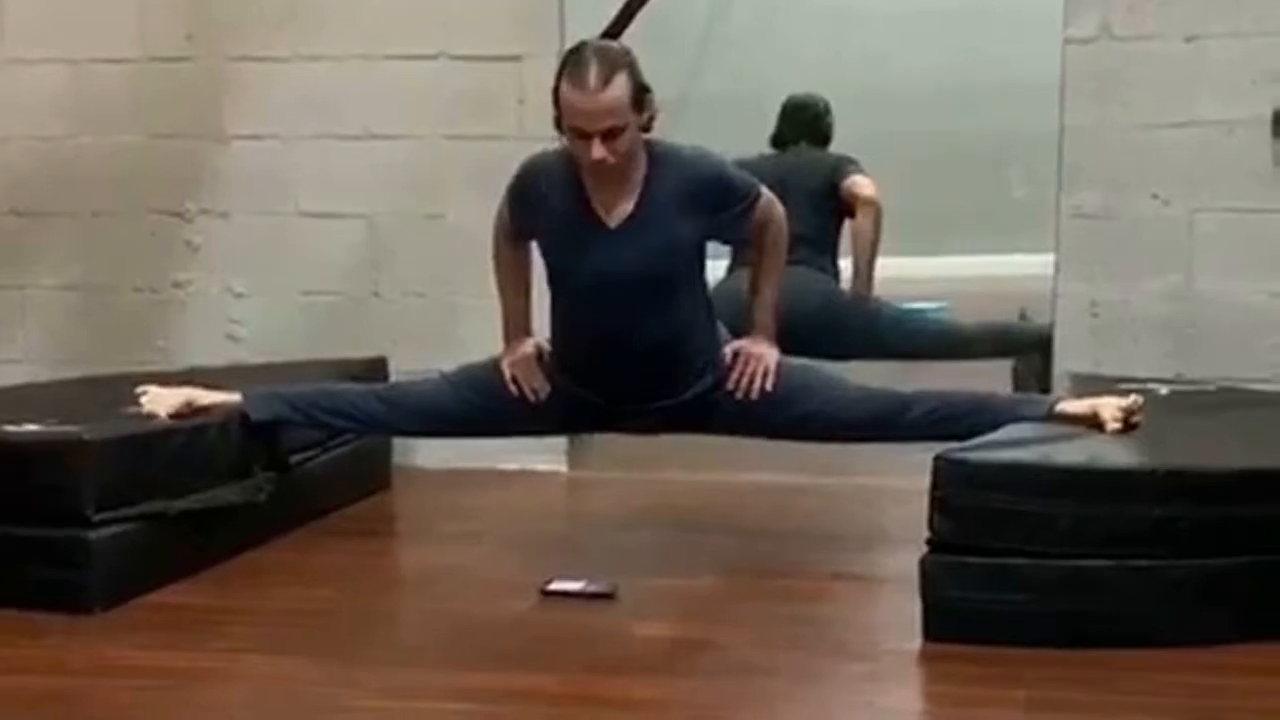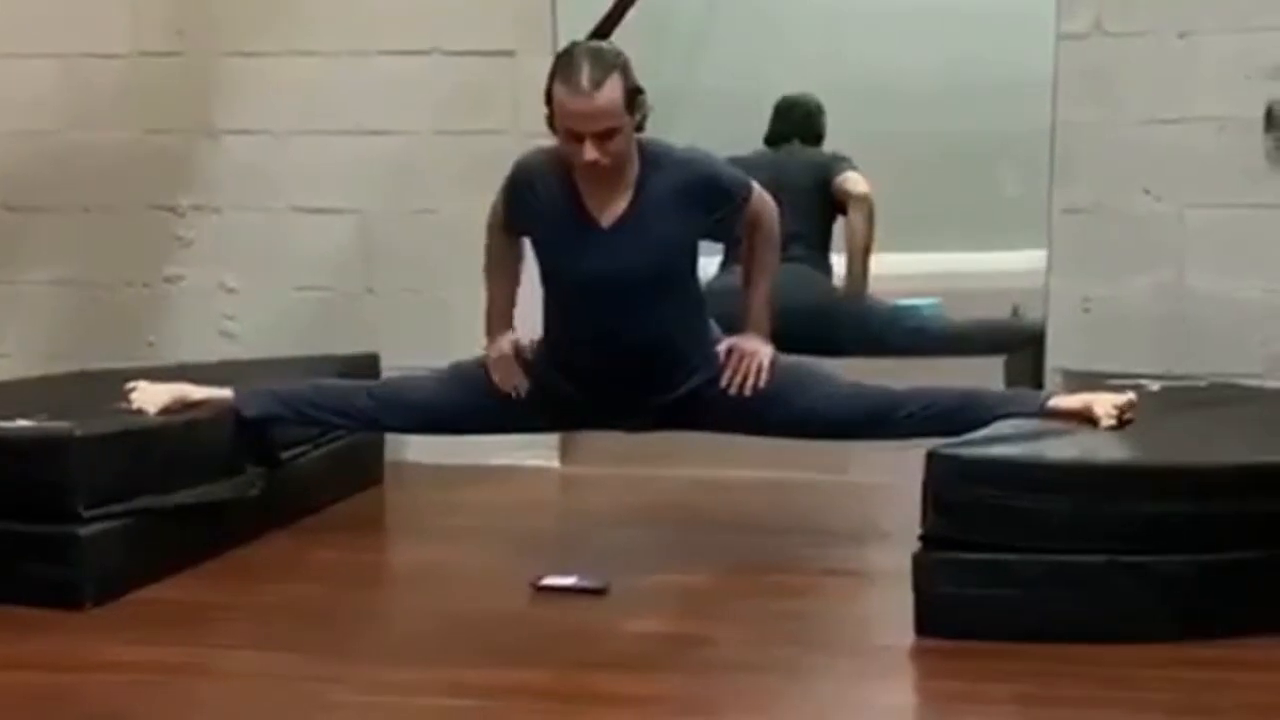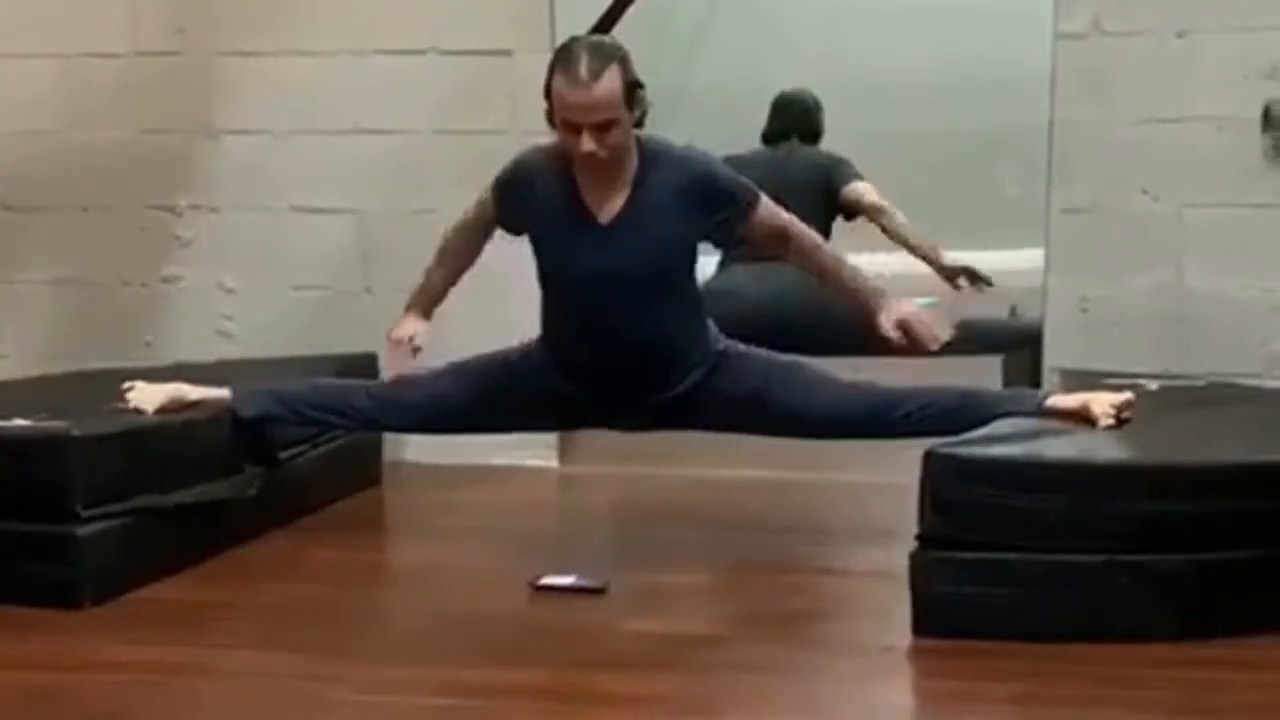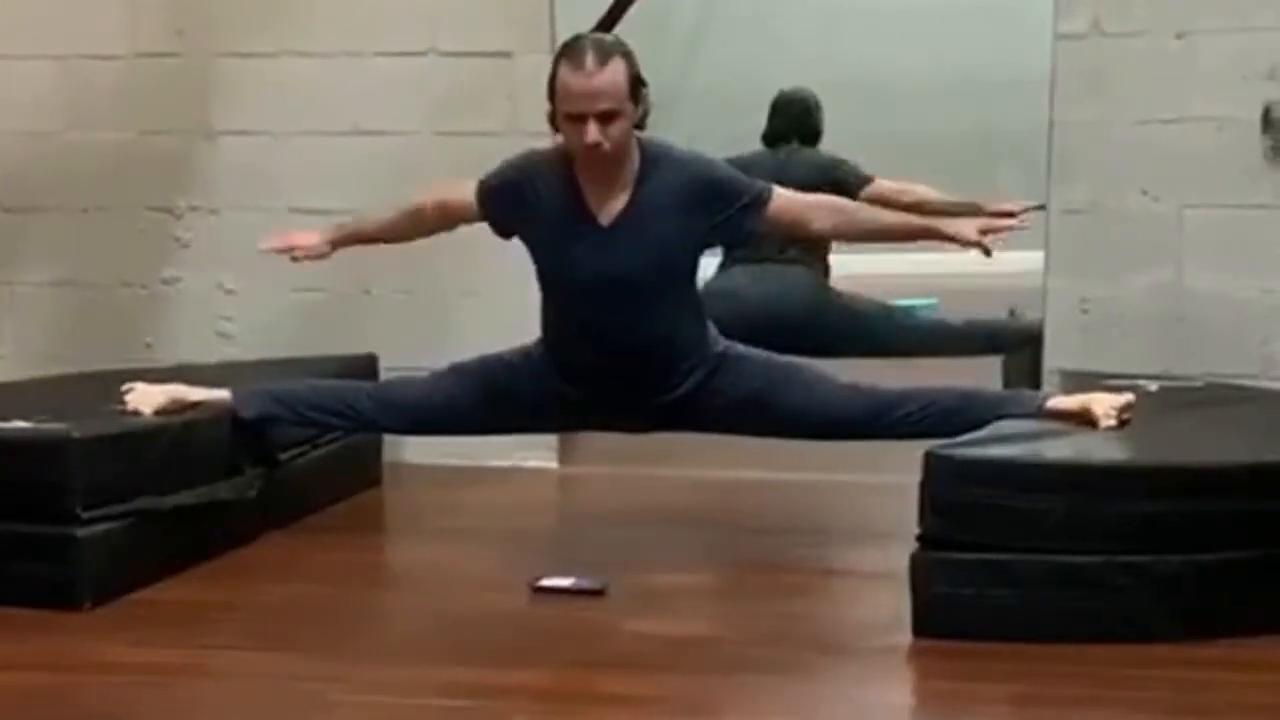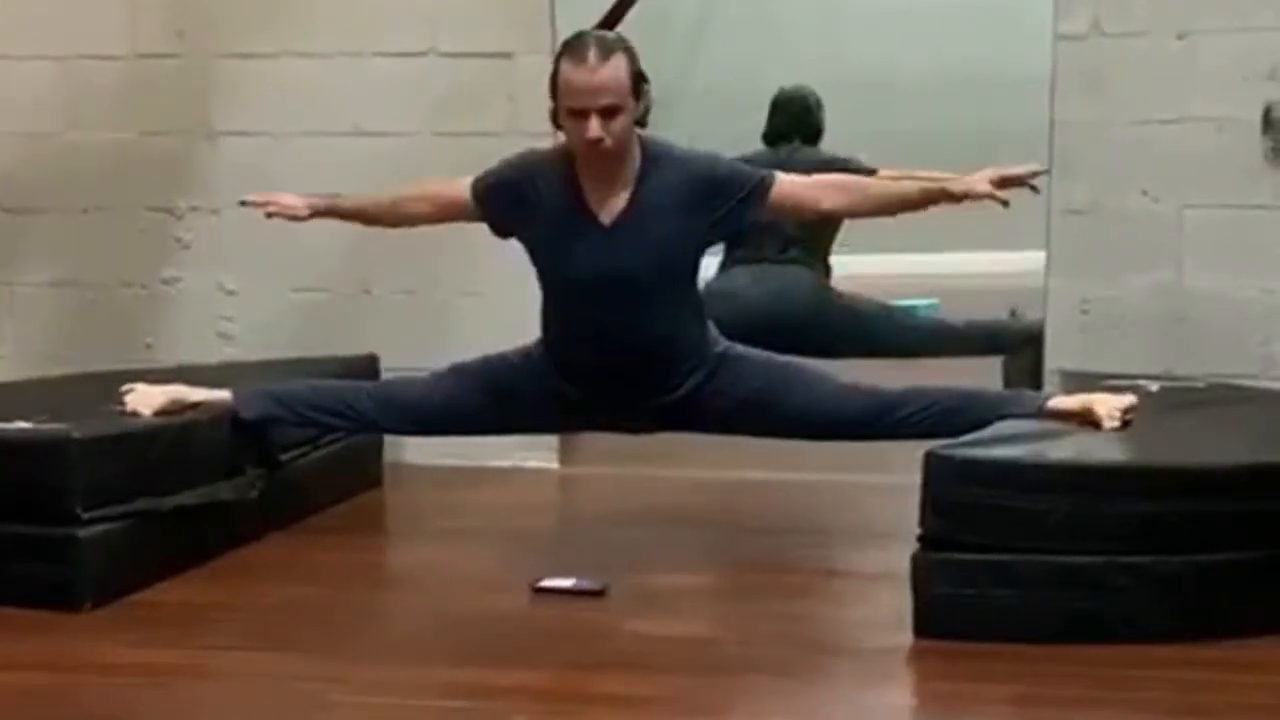
dt=0.4s
person 1, frame 1
left shoulder: (699, 178)
right shoulder: (537, 181)
left elbow: (772, 220)
right elbow: (506, 239)
left wrist: (762, 333)
right wrist: (516, 336)
left hip: (700, 382)
right hip: (571, 385)
left knee: (875, 414)
right knee: (399, 408)
left ankle: (1057, 410)
right ankle: (224, 404)
person 1, frame 2
left shoulder: (692, 177)
right shoulder: (531, 180)
left elbow: (764, 217)
right elbow: (500, 236)
left wrist: (757, 331)
right wrist: (497, 332)
left hip: (694, 379)
right hip: (565, 382)
left knee: (872, 411)
right knee: (393, 404)
left ankle: (1050, 404)
right ankle: (217, 397)
person 1, frame 3
left shoulder: (690, 177)
right shoulder: (529, 178)
left elbow: (785, 231)
right elbow: (474, 226)
left wrist: (878, 300)
right wrist: (419, 309)
left hip: (692, 377)
right hip: (564, 380)
left knee: (865, 409)
right knee: (395, 402)
left ankle: (1049, 404)
right ankle: (211, 397)
person 1, frame 4
left shoulder: (693, 182)
right shoulder: (527, 183)
left elbow: (815, 212)
right elbow: (438, 209)
left wrist: (939, 227)
right wrist: (338, 237)
left hip: (693, 381)
right hip: (564, 383)
left knee: (871, 411)
right knee: (391, 405)
left ankle: (1052, 406)
person 1, frame 5
left shoulder: (696, 180)
right shoulder: (527, 183)
left elbow: (827, 194)
right elbow: (429, 201)
left wrist: (948, 189)
right wrist: (324, 205)
left hip: (693, 381)
right hip: (564, 384)
left knee: (868, 412)
right knee: (397, 406)
person 2, frame 1
left shoulder: (738, 172)
right shoulder: (836, 166)
right elbow: (867, 198)
right wrist: (861, 292)
left hip: (739, 301)
right hip: (810, 299)
right knee: (936, 337)
right ankle: (1043, 338)
person 2, frame 2
left shoulder: (731, 170)
right shoulder: (829, 164)
right elbow: (858, 195)
right wrist: (854, 287)
left hip: (731, 300)
right hip: (801, 297)
right knee: (928, 333)
right ankle: (1036, 335)
person 2, frame 3
left shoulder: (728, 168)
right shoulder: (828, 166)
right elbow: (872, 203)
right wrist: (938, 261)
left hip: (730, 297)
right hip: (799, 296)
right ankle: (1034, 333)
person 2, frame 4
left shoulder: (731, 171)
right shoulder: (828, 169)
right elbow: (901, 197)
right wrist: (983, 209)
left hip: (729, 300)
right hip: (798, 298)
right knee: (924, 333)
right ankle: (1030, 335)
person 2, frame 5
right shoulder: (830, 169)
right elbow: (909, 183)
left hip: (730, 301)
right hip: (799, 299)
right knee: (925, 333)
right ankle: (1031, 335)
